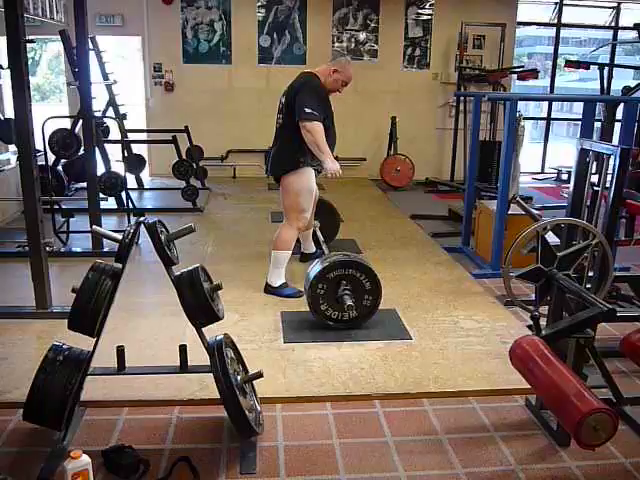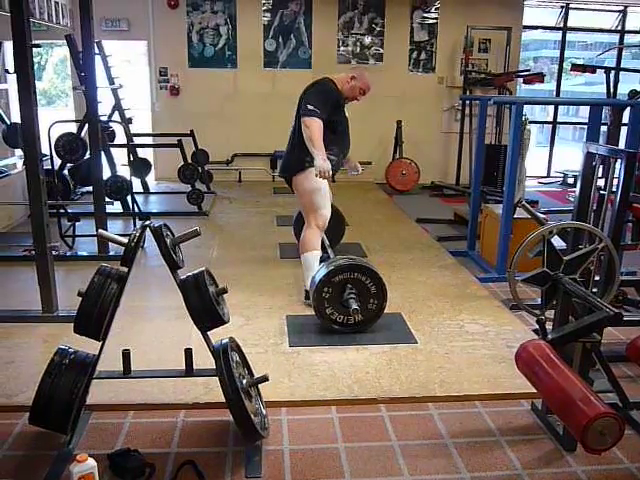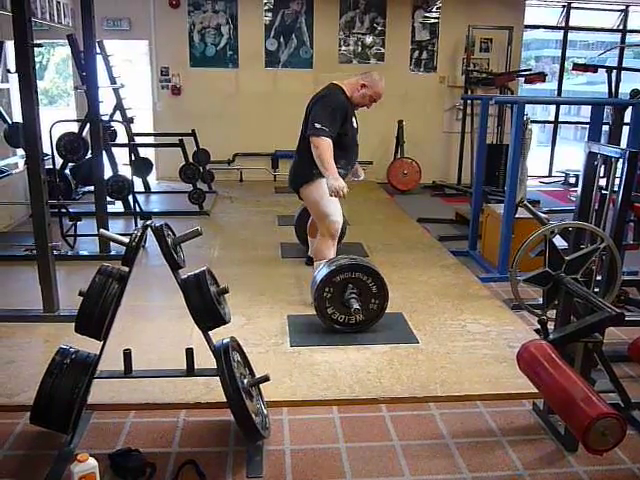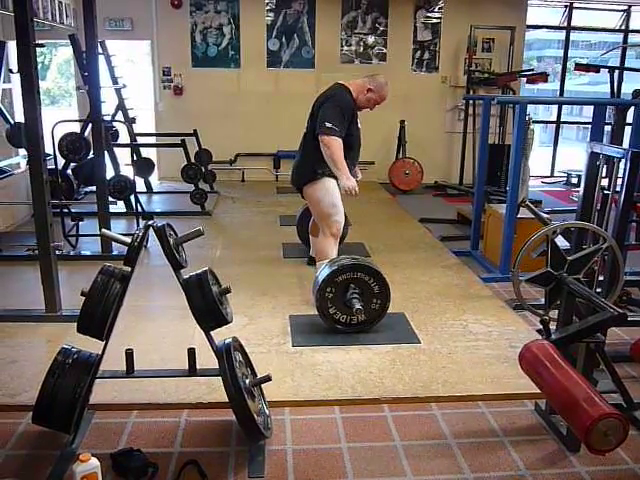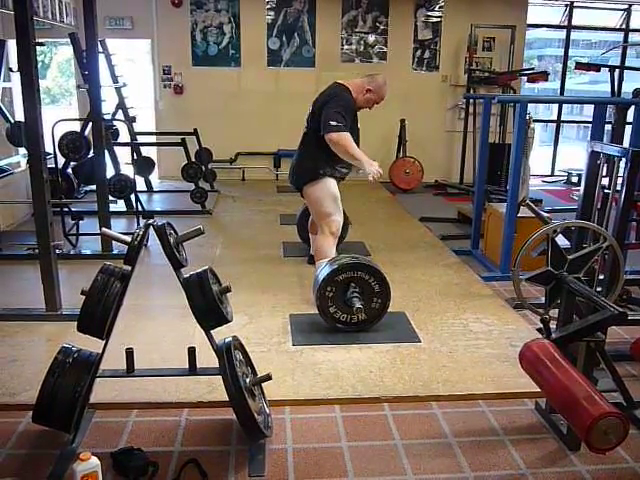
dt=0.5s
person 1, frame 1
left shoulder: (306, 84)
right shoulder: (312, 87)
right elbow: (309, 126)
left wrist: (322, 157)
right wrist: (328, 159)
left hip: (294, 160)
right hip: (296, 163)
left knee: (310, 203)
right knee: (295, 220)
left ankle: (309, 250)
right ankle: (274, 281)
person 1, frame 2
left shoulder: (334, 96)
right shoulder: (324, 90)
right elbow: (310, 122)
left wrist: (347, 160)
right wrist: (319, 156)
left hip: (312, 165)
right hip: (307, 165)
left knee: (322, 209)
right knee: (318, 220)
left ankle: (314, 256)
right ankle: (312, 286)
person 1, frame 3
left shoulder: (342, 100)
right shoulder: (332, 101)
right elbow: (320, 140)
left wrist: (352, 165)
right wrist: (332, 177)
left hip: (323, 173)
right hip: (315, 175)
left knee: (321, 217)
right knee: (331, 228)
left ankle: (314, 255)
person 1, frame 4
left shoulder: (343, 97)
right shoulder: (340, 101)
right elbow: (329, 139)
left wrist: (351, 166)
right wrist: (344, 175)
left hip: (320, 171)
right hip: (318, 172)
left knee: (323, 215)
right knee: (332, 227)
left ankle: (315, 255)
person 1, frame 5
left shoulder: (339, 94)
right shoulder: (341, 100)
right elbow: (335, 136)
left wrist: (360, 158)
right wrist: (364, 163)
left hip: (314, 169)
right hip: (317, 171)
left knee: (320, 214)
right knee: (331, 226)
left ankle: (316, 254)
